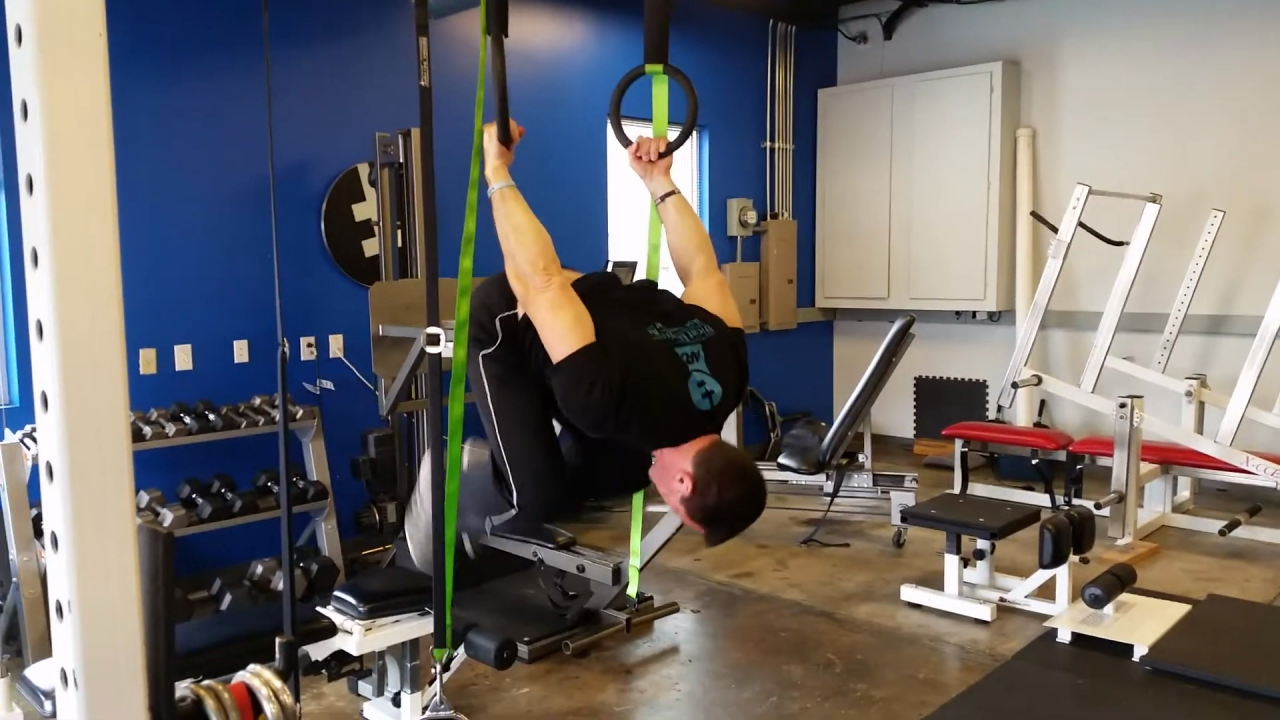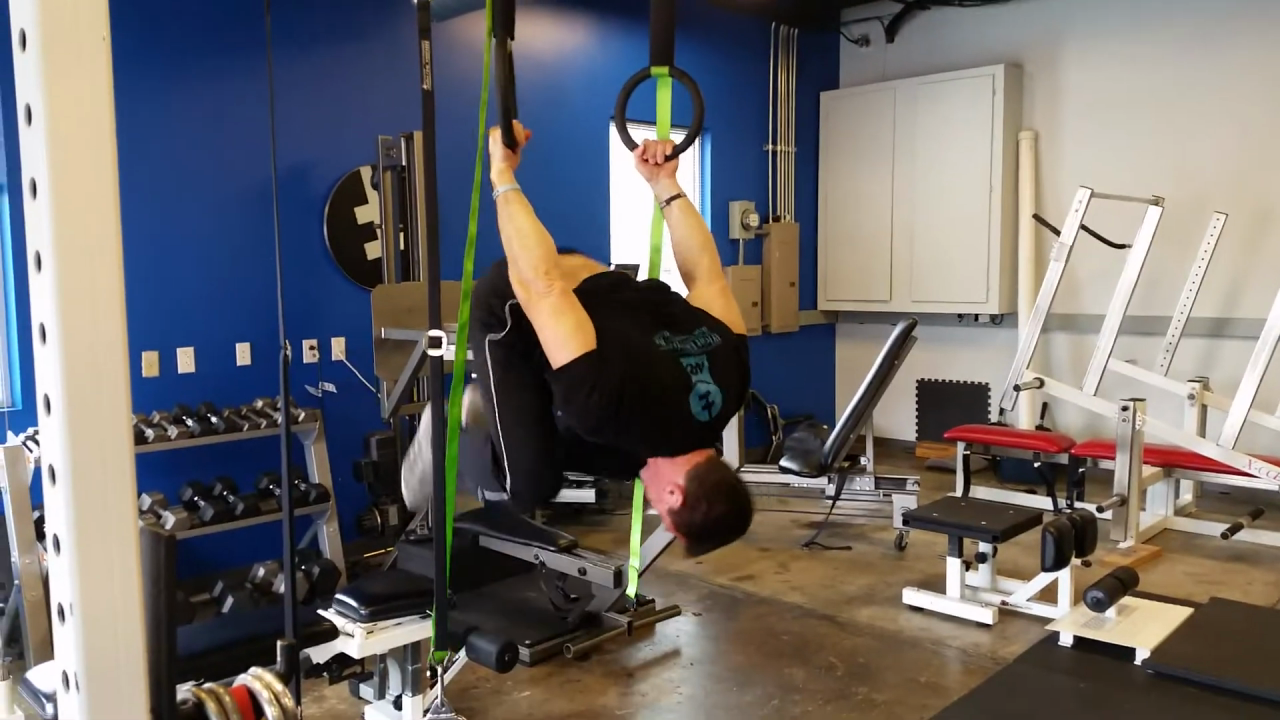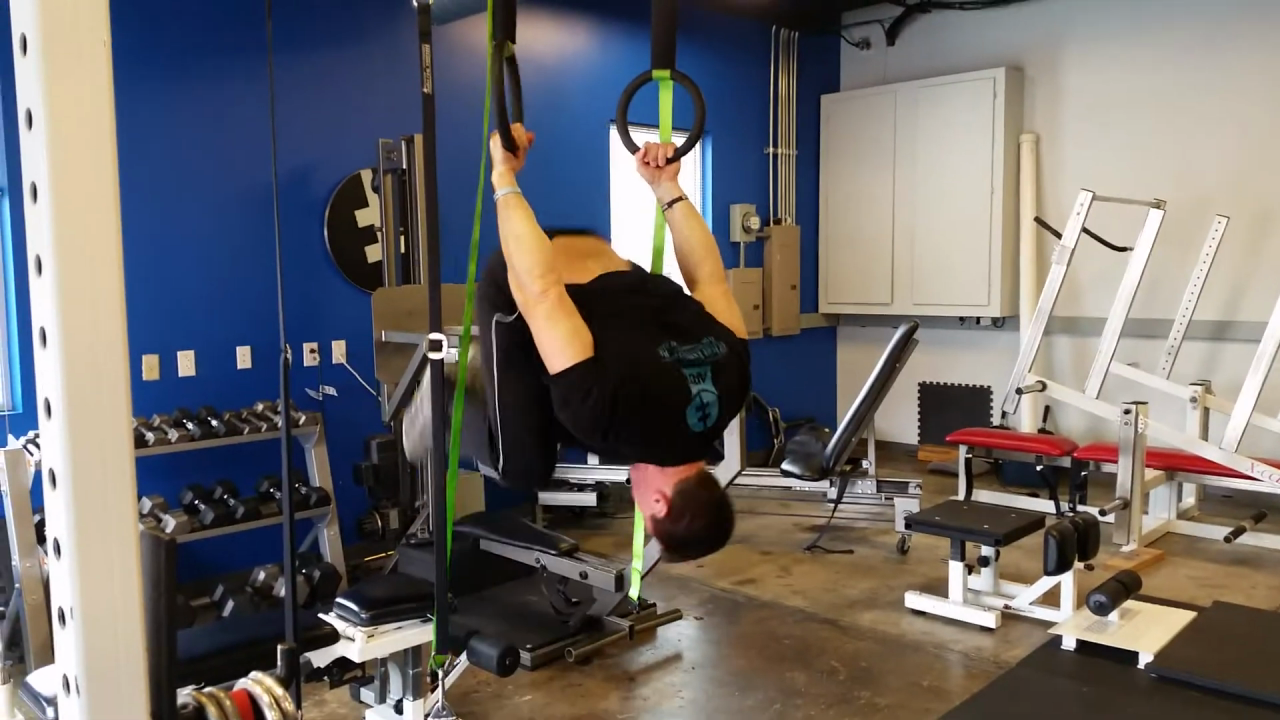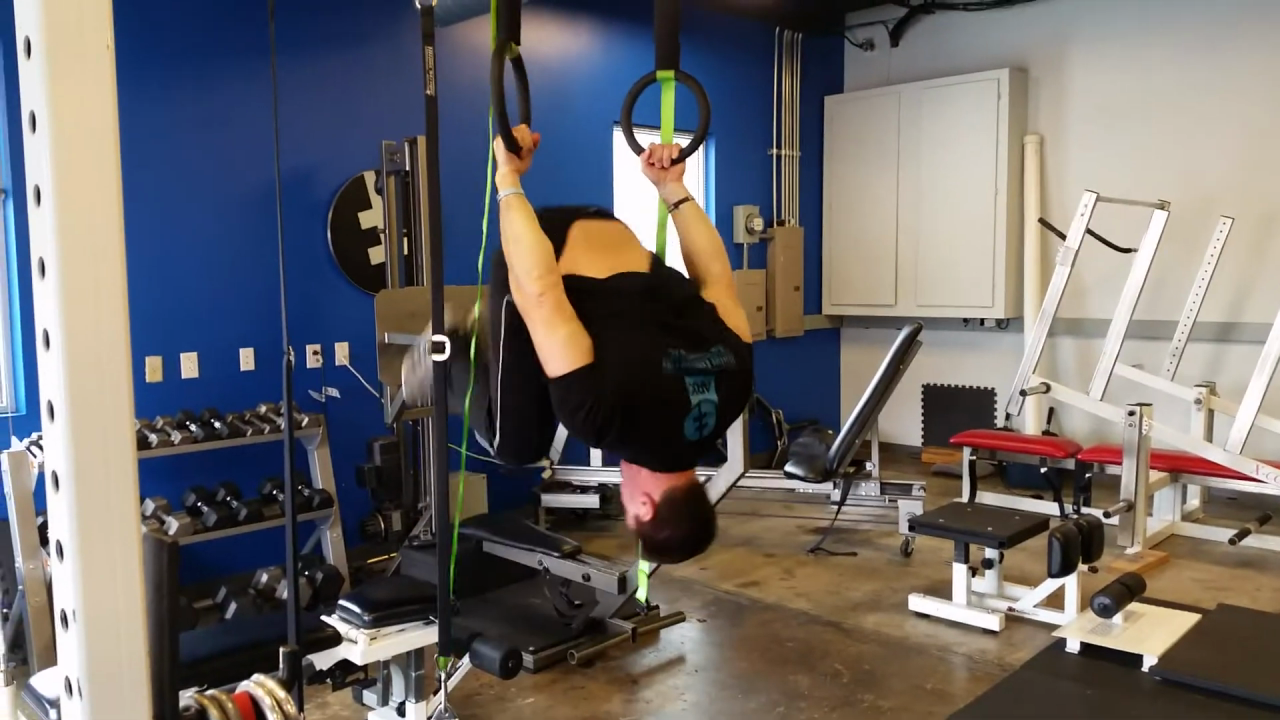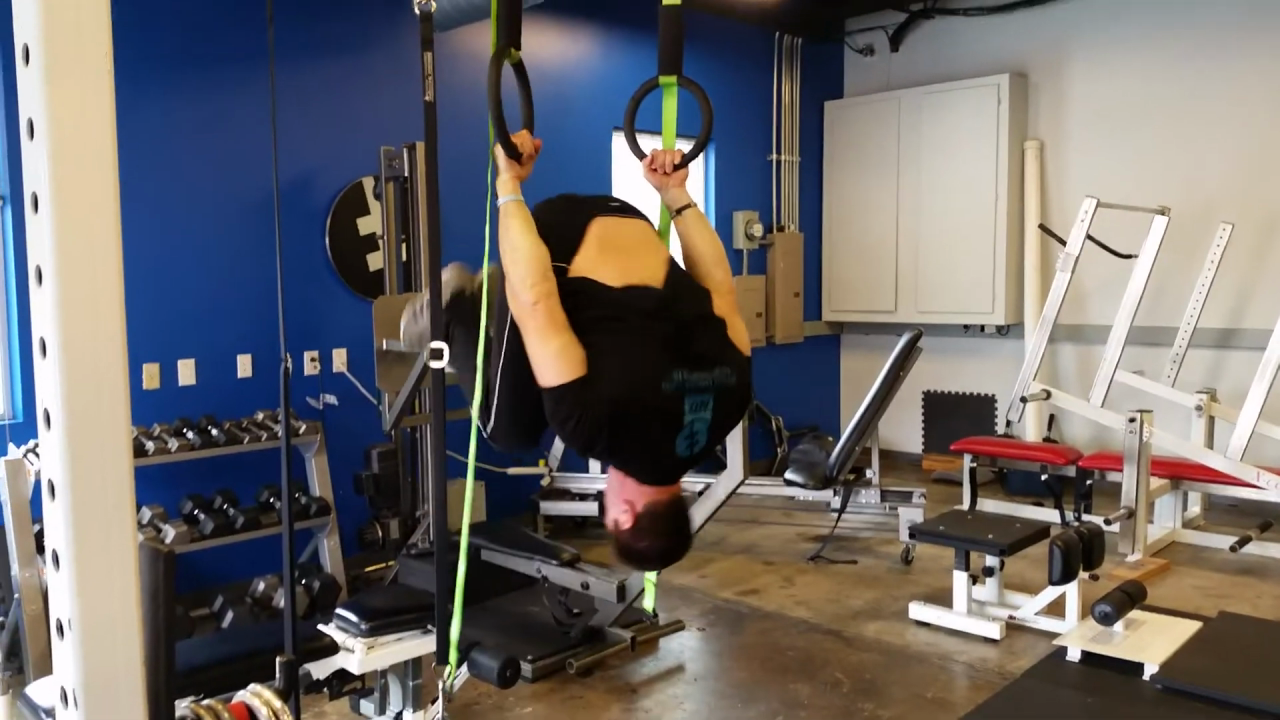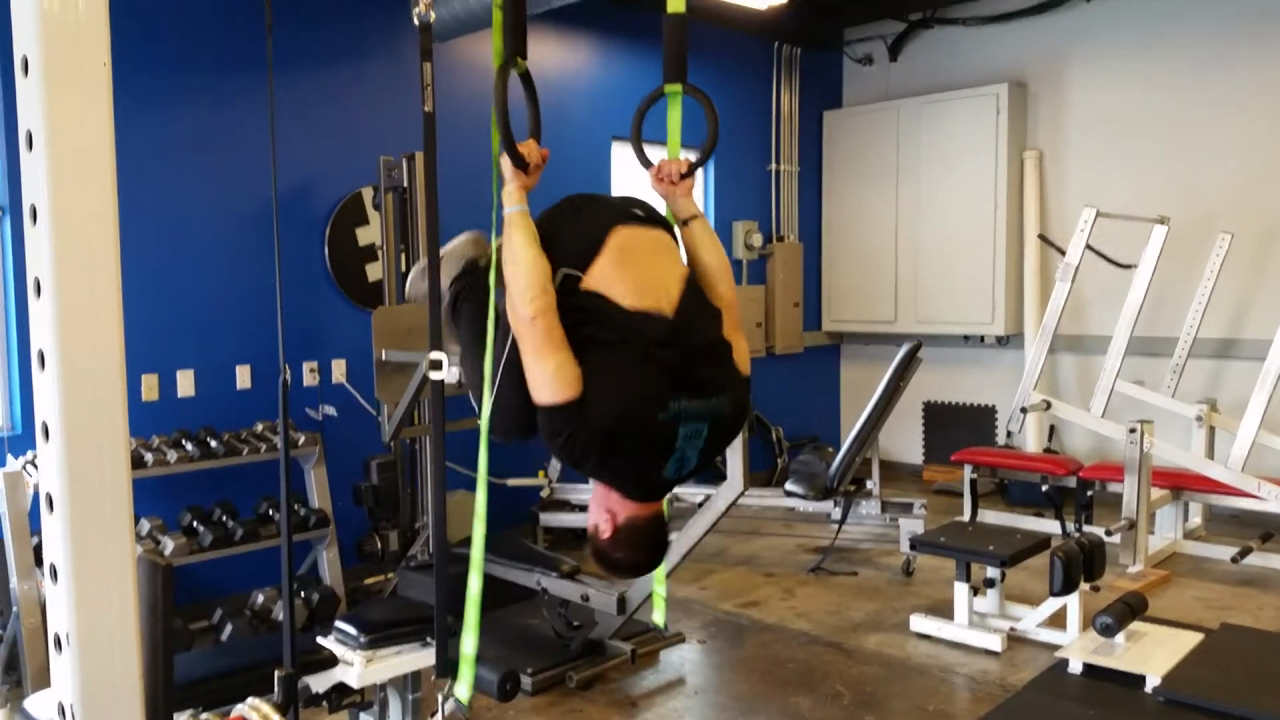
dt=0.1s
person 1, frame 1
left shoulder: (727, 376)
right shoulder: (610, 399)
left elbow: (703, 273)
right elbow: (539, 283)
left wrist: (659, 184)
right wrist: (499, 173)
right hip: (504, 318)
left knee: (626, 469)
right knee: (539, 492)
right ankle: (460, 496)
person 1, frame 2
left shoulder: (729, 379)
right shoulder: (606, 405)
left elbow: (707, 275)
right elbow: (541, 288)
left wrist: (666, 186)
right wrist: (502, 174)
left hip: (589, 284)
right hip: (513, 308)
left knee: (622, 457)
right knee: (532, 477)
left ankle: (491, 415)
right ankle: (459, 434)
person 1, frame 3
left shoulder: (728, 385)
right shoulder: (607, 410)
left elbow: (710, 282)
right elbow: (540, 293)
left wrist: (667, 190)
right wrist: (505, 179)
left hip: (593, 271)
right hip: (521, 292)
right knee: (521, 464)
right ankle: (455, 392)
person 1, frame 4
left shoulder: (729, 391)
right shoulder: (604, 410)
left elbow: (716, 283)
right elbow: (541, 296)
left wrist: (674, 190)
right wrist: (509, 179)
left hip: (609, 249)
right hip: (554, 256)
right knee: (518, 442)
right ankle: (457, 348)
person 1, frame 5
left shoulder: (725, 402)
right shoulder: (598, 422)
left elbow: (719, 291)
right elbow: (535, 305)
left wrist: (676, 197)
right wrist: (509, 186)
right knee: (512, 431)
right ankle: (457, 303)
person 1, frame 6
right shoulder: (589, 438)
left elbow: (723, 303)
right elbow: (534, 320)
left wrist: (683, 205)
right wrist: (515, 195)
right hip: (573, 245)
right knee: (508, 418)
right ankle: (466, 269)
